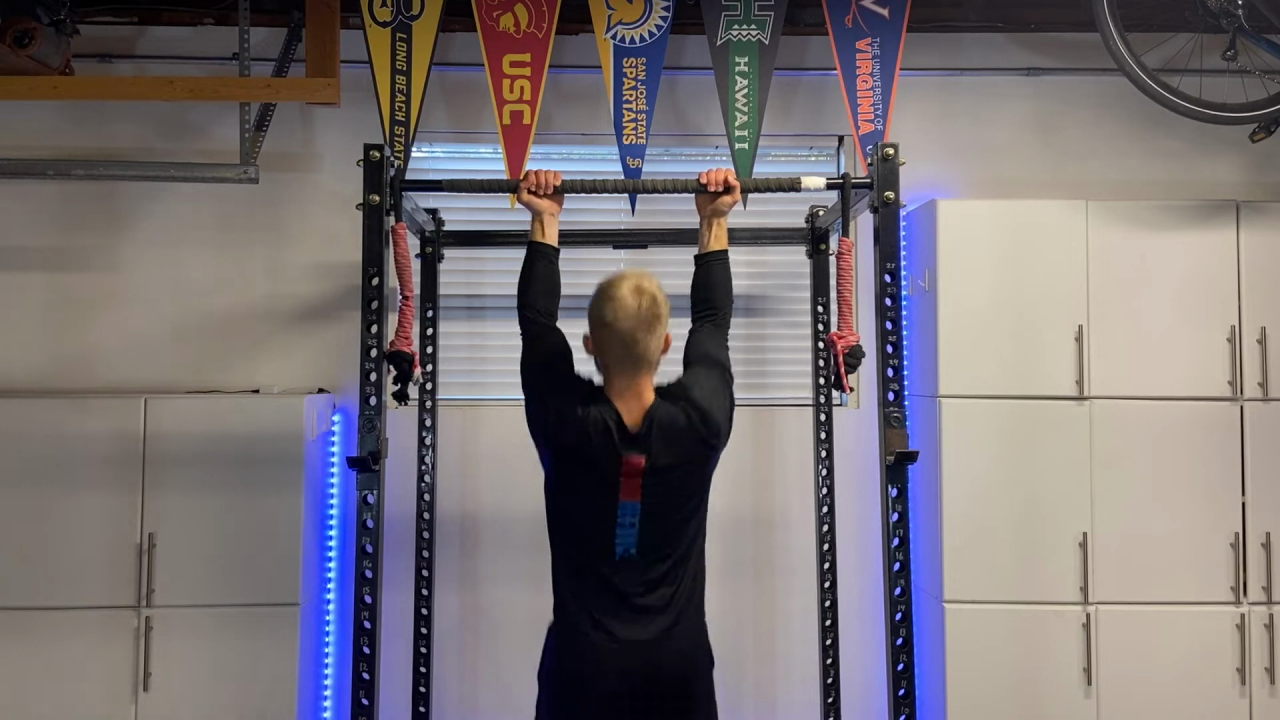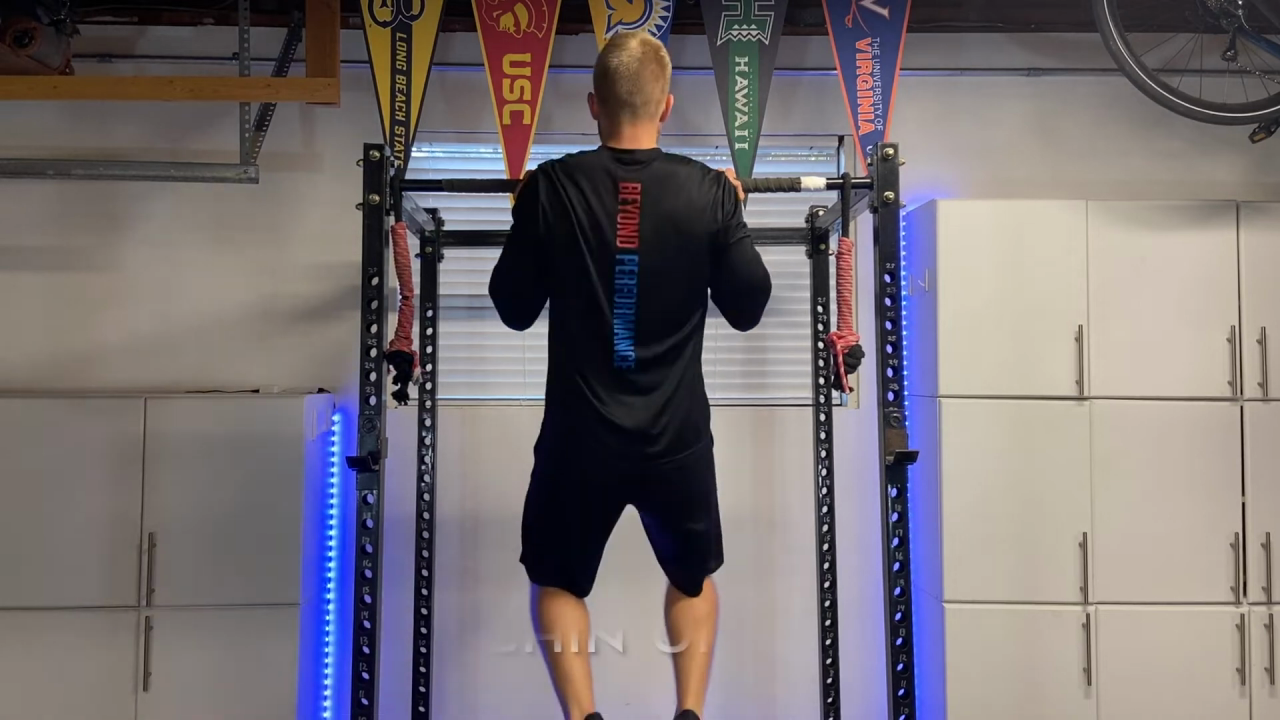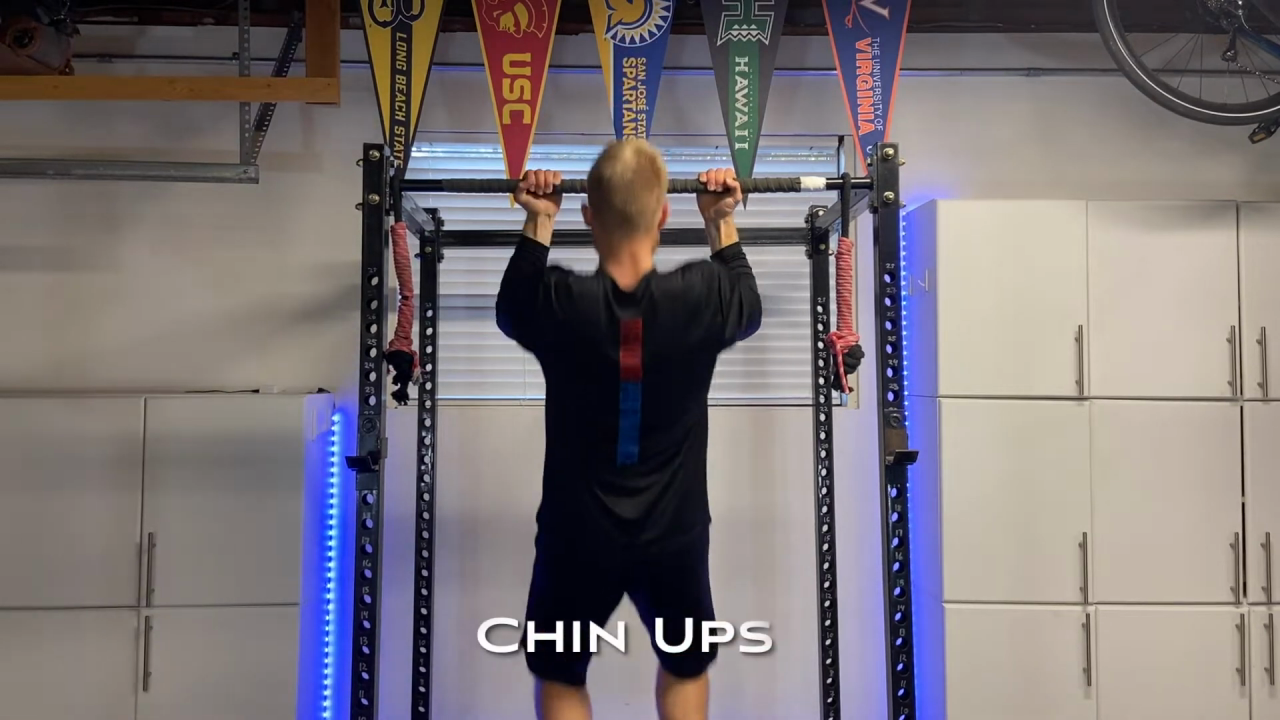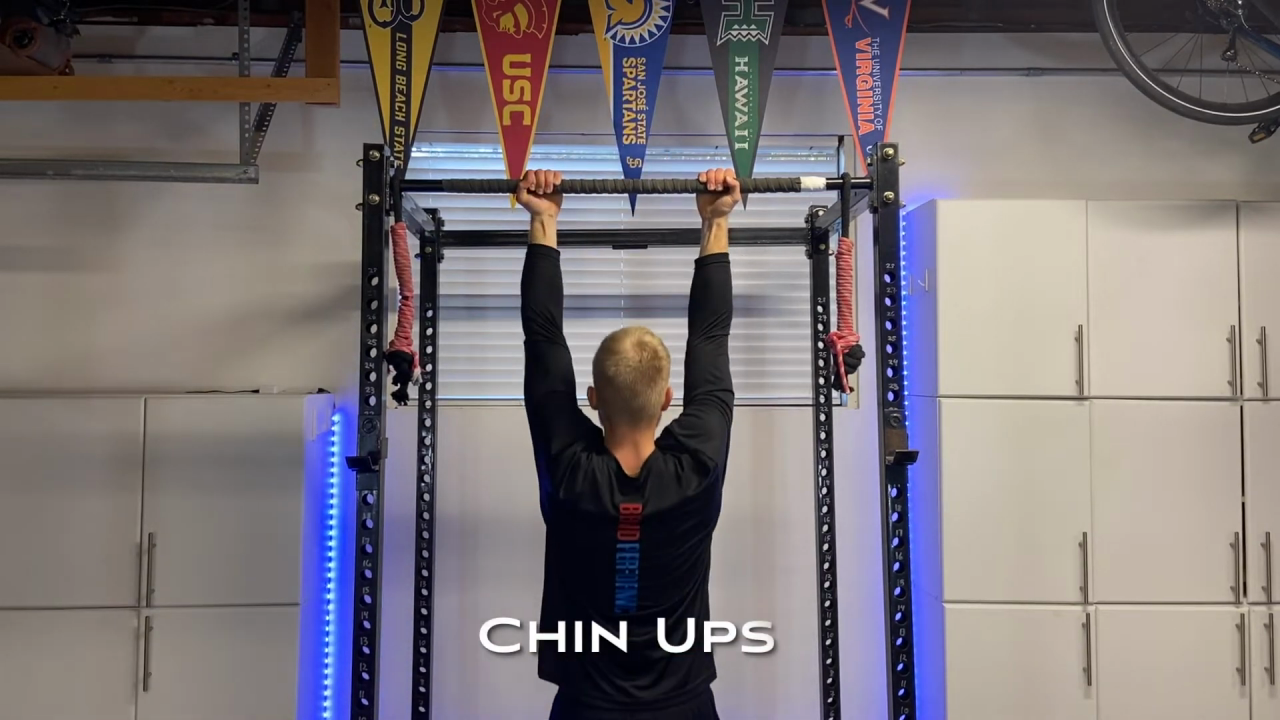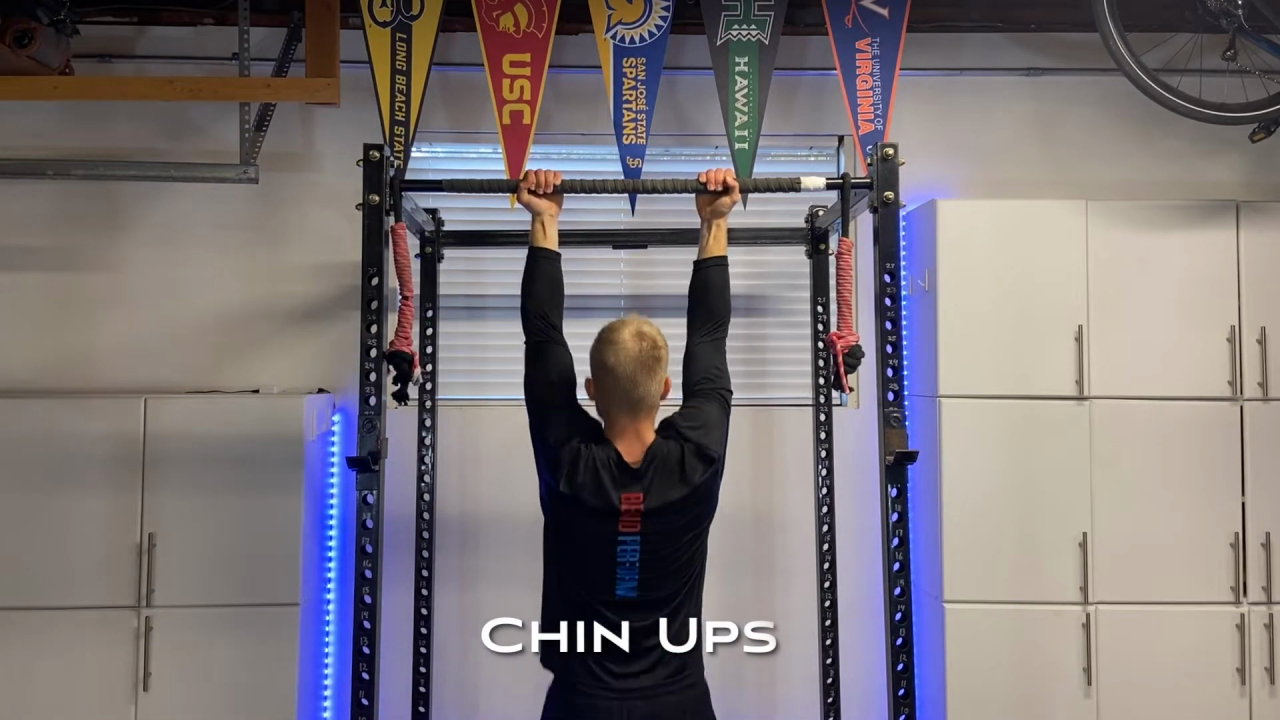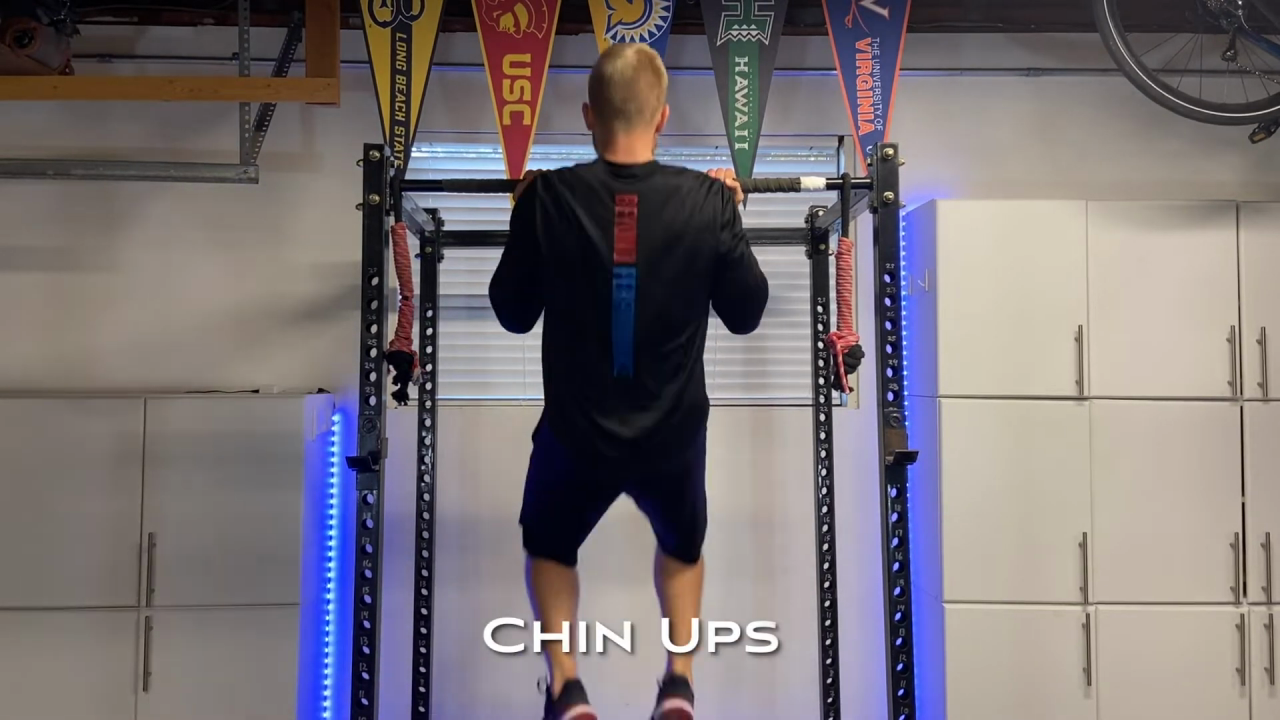
dt=0.7s
person 1, frame 1
left shoulder: (564, 422)
right shoulder: (699, 422)
left elbow: (537, 325)
right elbow: (713, 322)
left wrist: (544, 224)
right wrist: (714, 223)
left hip: (584, 655)
right hip: (675, 651)
person 1, frame 2
left shoulder: (551, 187)
right shoulder: (708, 191)
left elbow: (514, 308)
right elbow: (747, 307)
left hip: (580, 440)
right hip: (676, 439)
left knee: (557, 582)
right knee: (692, 578)
person 1, frame 3
left shoulder: (558, 302)
right shoulder: (701, 298)
left elbow: (511, 305)
right elbow: (747, 306)
left wrist: (538, 221)
right wrist: (722, 223)
left hip: (577, 538)
right hip: (672, 536)
right knee: (686, 667)
person 1, frame 4
left shoulder: (567, 475)
right shoulder: (698, 469)
left elbow: (542, 335)
right elbow: (712, 334)
left wrist: (543, 222)
right wrist: (715, 224)
person 1, frame 5
left shoulder: (567, 464)
right shoulder: (698, 459)
left elbow: (542, 334)
right elbow: (710, 332)
left wrist: (544, 222)
right wrist: (714, 224)
person 1, frame 6
left shoulder: (549, 199)
right shoulder: (706, 203)
left elbow: (511, 311)
right elbow: (747, 312)
left hip: (576, 436)
right hip: (672, 435)
left knee: (549, 550)
right knee: (683, 550)
